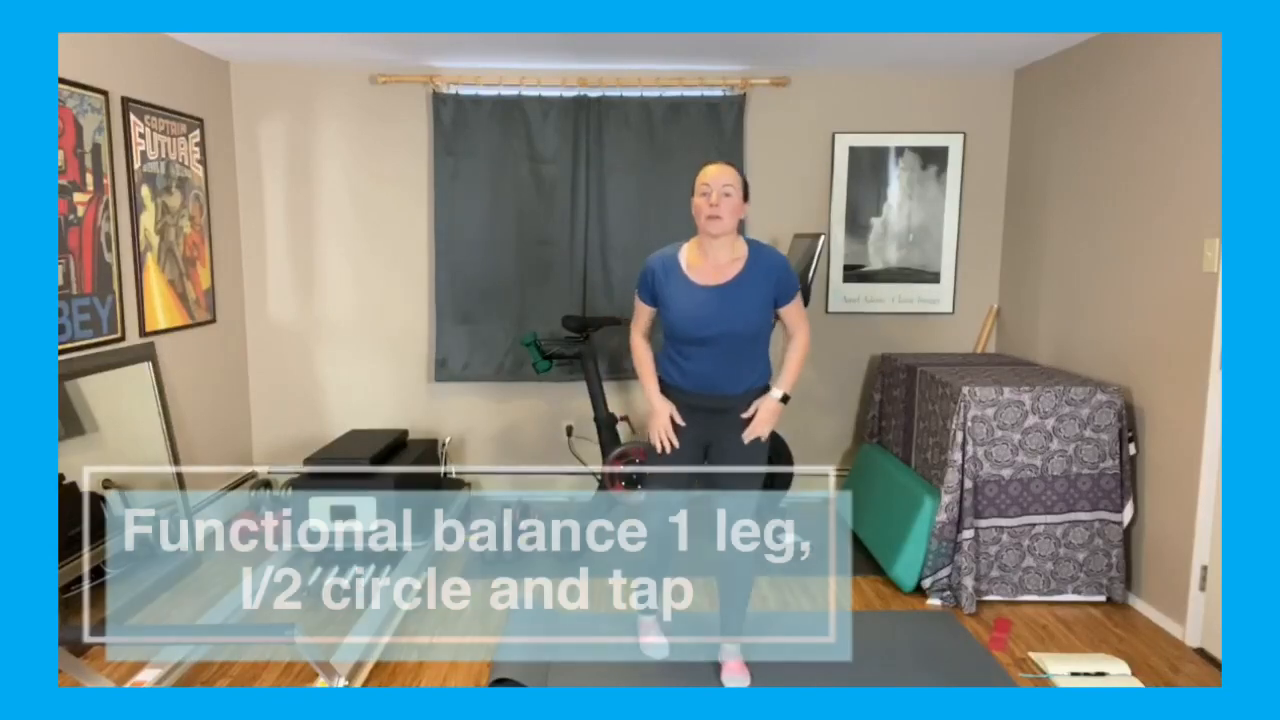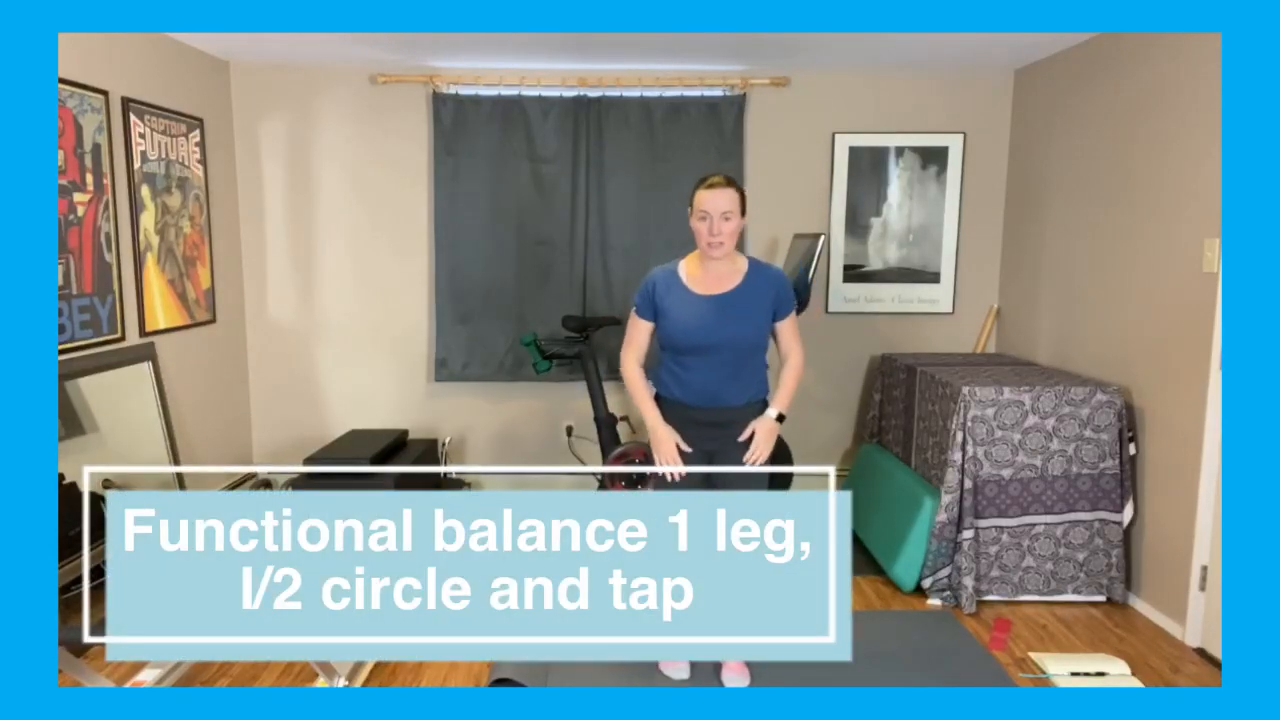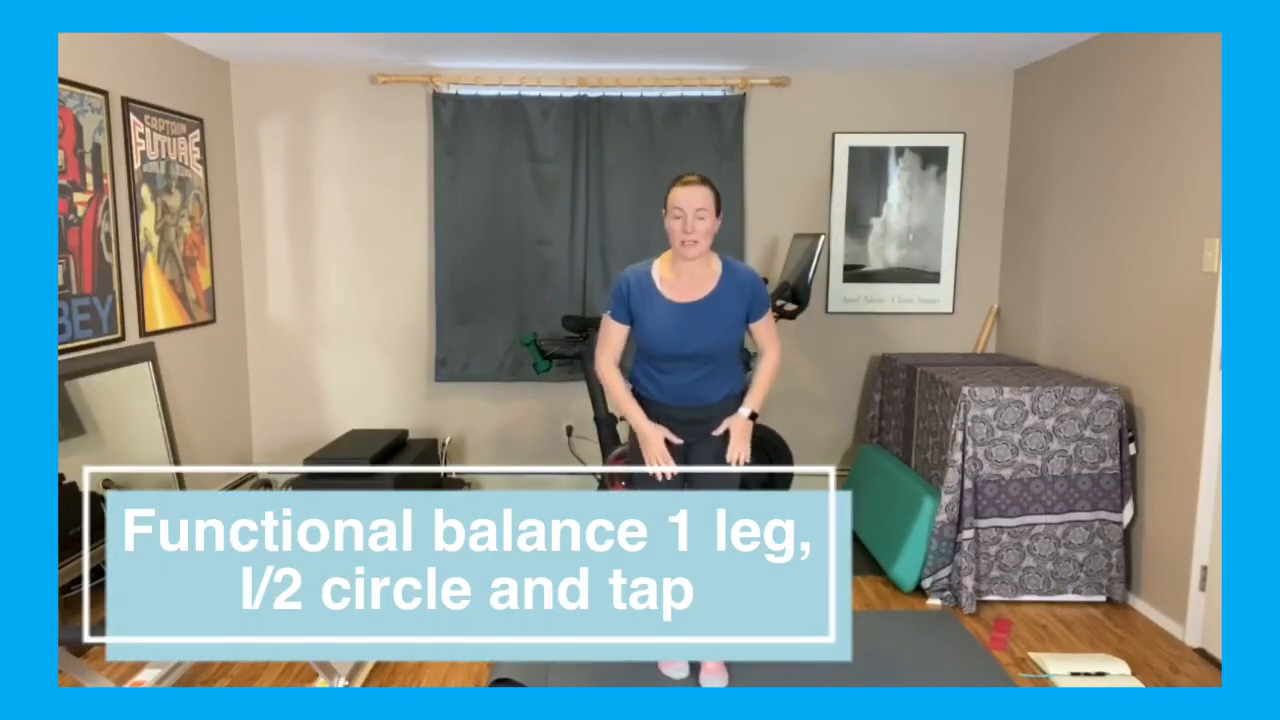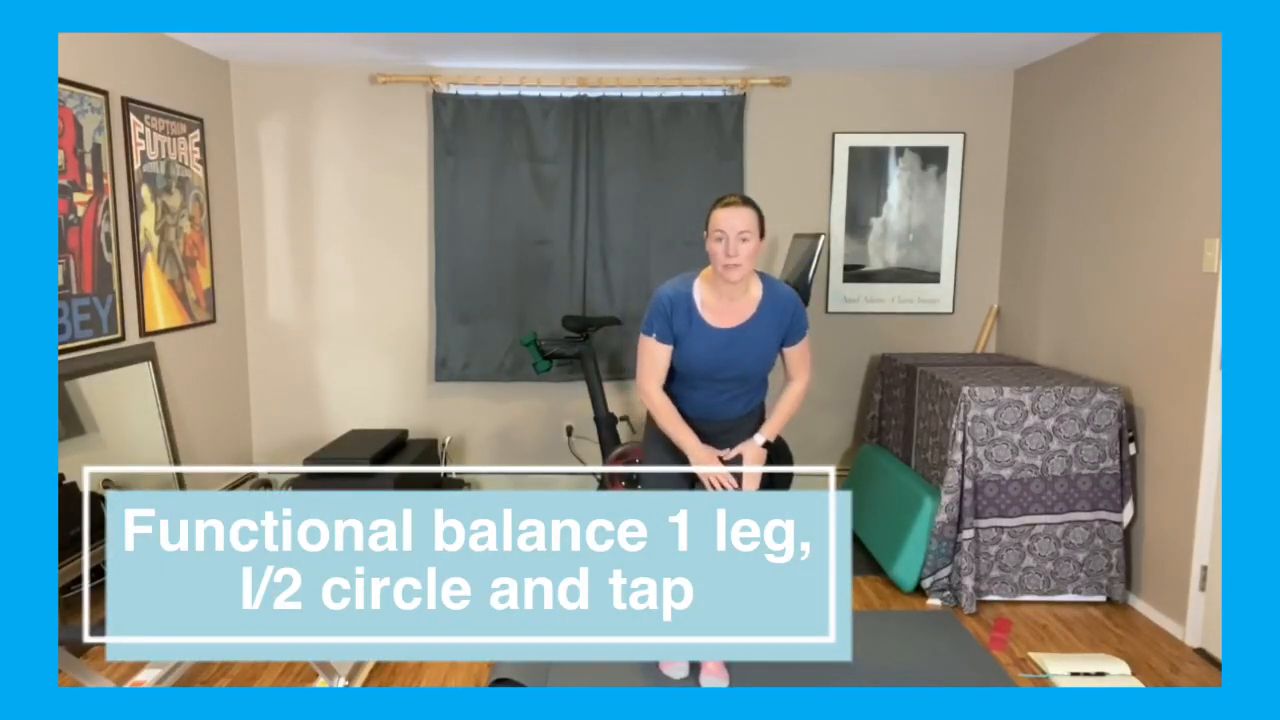
dt=1s
person 1, frame 1
left shoulder: (771, 267)
right shoulder: (660, 268)
left elbow: (798, 333)
right elbow: (639, 334)
left wrist: (778, 396)
right wrist: (653, 398)
left hip: (743, 416)
right hip: (679, 411)
left knee: (737, 530)
right knee: (663, 519)
left ankle: (731, 644)
right ankle: (652, 610)
person 1, frame 2
left shoulder: (770, 283)
right shoulder: (660, 283)
left elbow: (793, 356)
right elbow: (631, 360)
left wrist: (774, 416)
right wrist: (656, 426)
left hip: (743, 429)
right hip: (678, 427)
person 1, frame 3
left shoulder: (744, 283)
right shoulder: (633, 283)
left elbow: (770, 352)
right elbow: (606, 362)
left wrist: (747, 414)
right wrist: (643, 428)
left hip: (719, 425)
right hip: (654, 423)
person 1, frame 4
left shoulder: (783, 304)
right shoulder: (672, 299)
left elbow: (799, 379)
right elbow: (649, 385)
left wrist: (761, 442)
right wrist: (694, 451)
left hip: (740, 434)
right hip: (673, 433)
